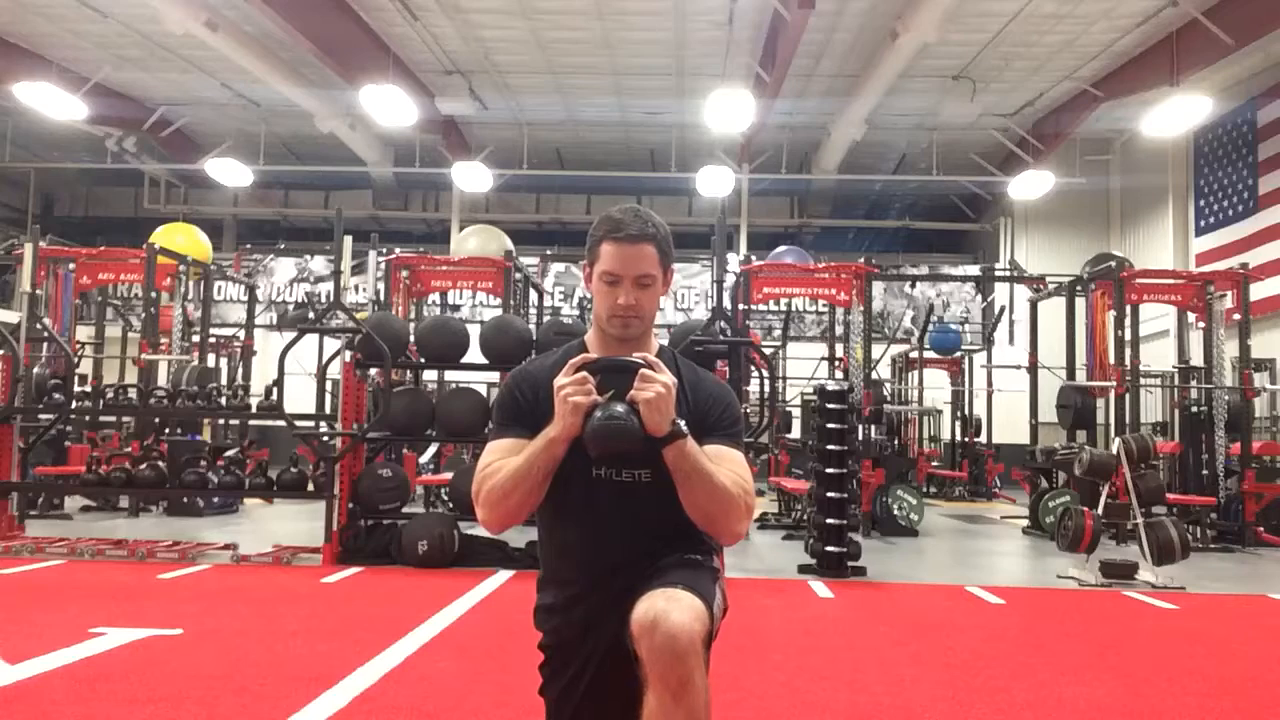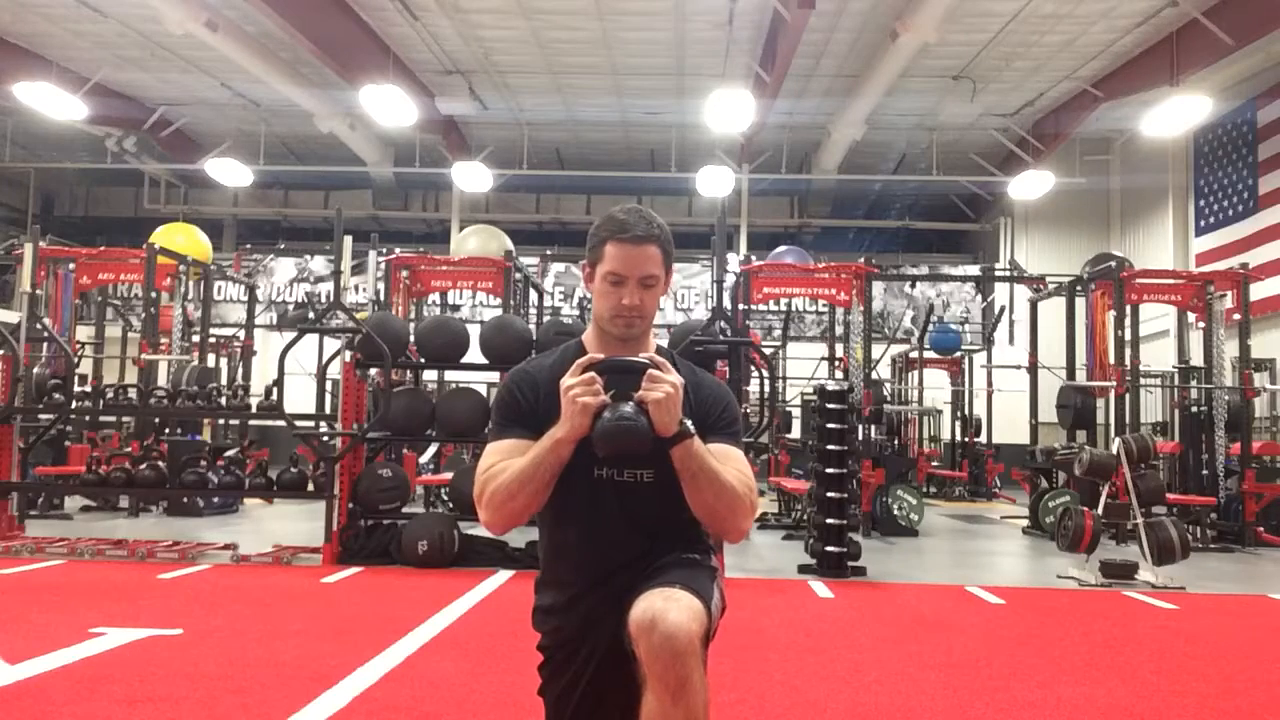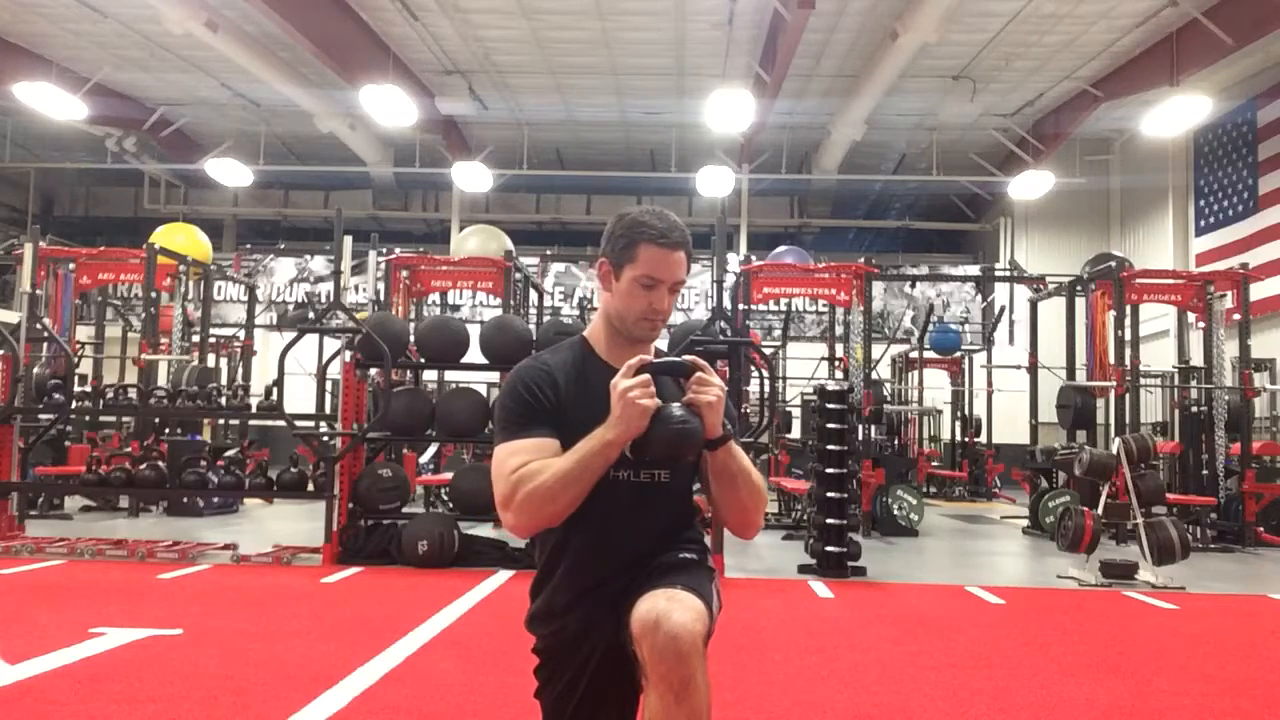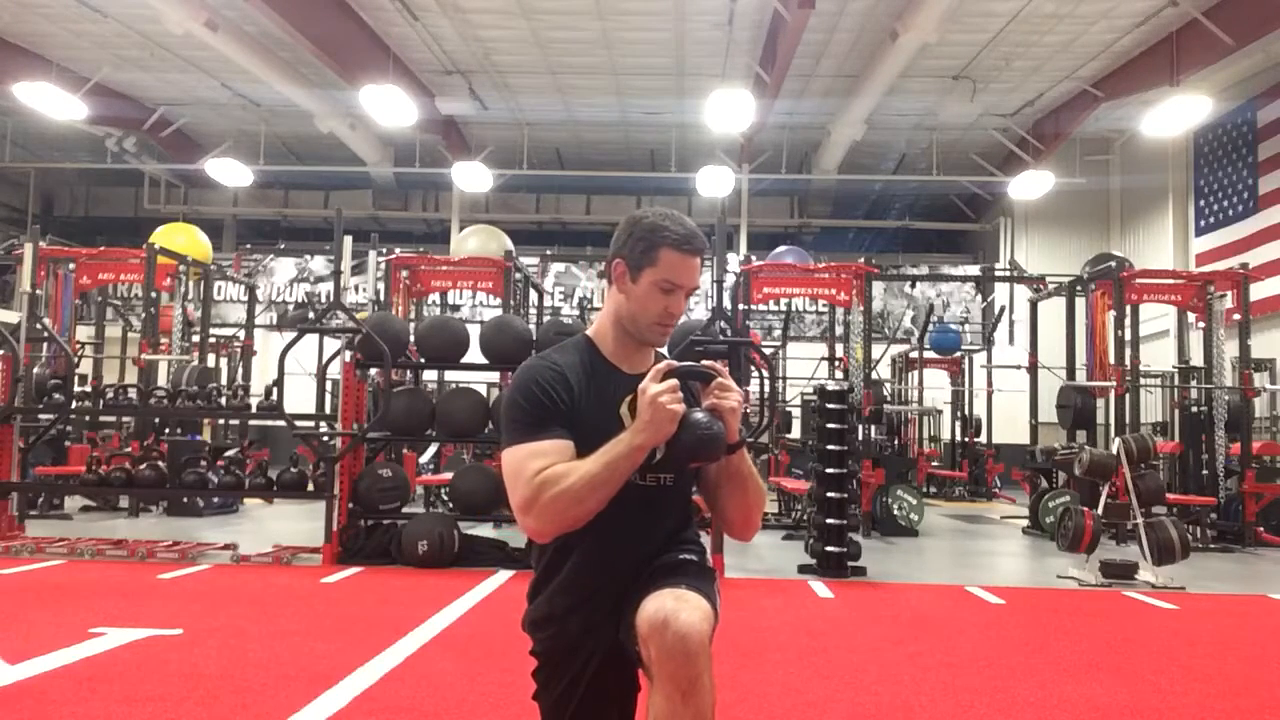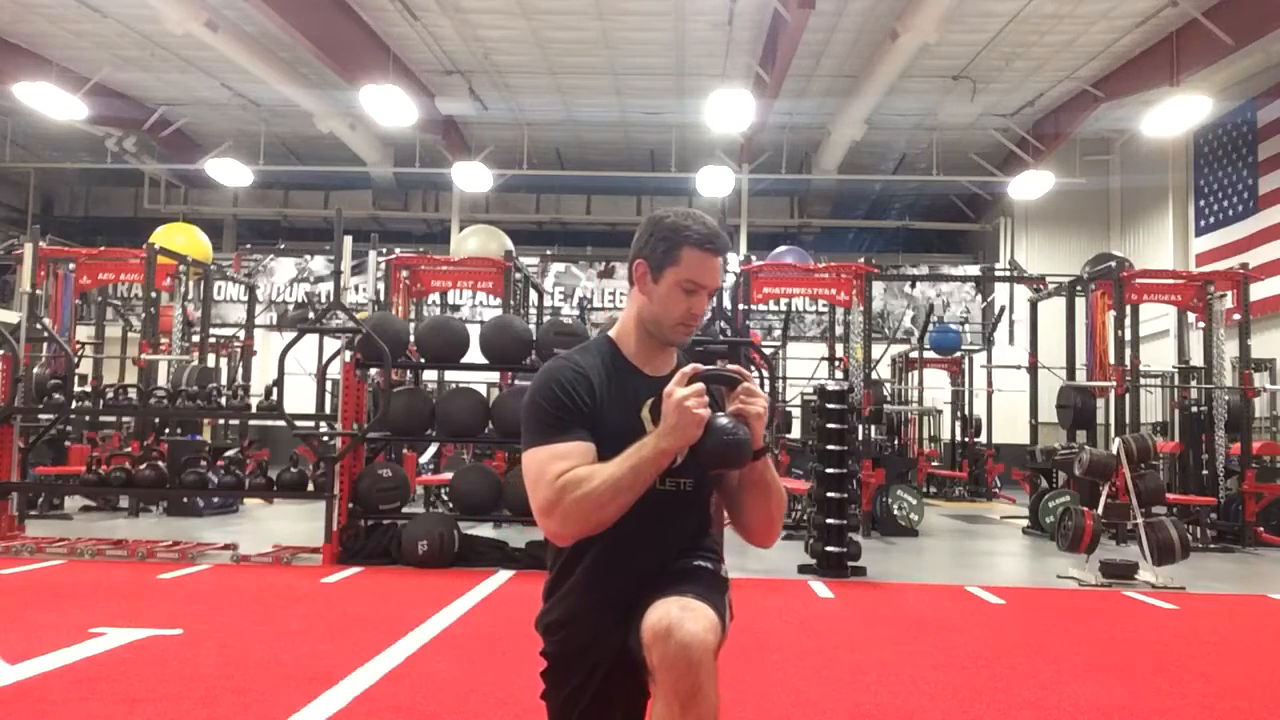
dt=0.7s
person 1, frame 1
left shoulder: (704, 392)
right shoulder: (534, 383)
left elbow: (733, 523)
right elbow: (492, 512)
left wrist: (670, 431)
right wrist: (561, 428)
left hip: (674, 574)
right hip: (574, 604)
left knee: (669, 630)
person 1, frame 2
left shoulder: (701, 392)
right shoulder: (532, 383)
left elbow: (736, 522)
right elbow: (494, 513)
left wrist: (677, 431)
right wrist: (567, 429)
left hip: (672, 574)
right hip: (574, 602)
left knee: (666, 629)
person 1, frame 3
left shoulder: (692, 385)
right shoulder: (540, 379)
left elbow: (747, 521)
right elbow: (519, 512)
left wrist: (716, 434)
right wrist: (616, 428)
left hip: (668, 572)
right hip: (574, 604)
left knee: (670, 631)
person 1, frame 4
left shoulder: (688, 384)
right shoulder: (546, 378)
left elbow: (742, 524)
right elbow: (538, 515)
left wrist: (730, 439)
right wrist: (642, 433)
left hip: (668, 576)
right hip: (574, 609)
left knee: (679, 631)
person 1, frame 5
left shoulder: (709, 388)
right shoulder: (568, 379)
left elbow: (762, 532)
right elbow: (560, 517)
left wrist: (754, 445)
right wrist: (666, 438)
left hip: (682, 581)
right hip: (588, 611)
left knee: (682, 639)
